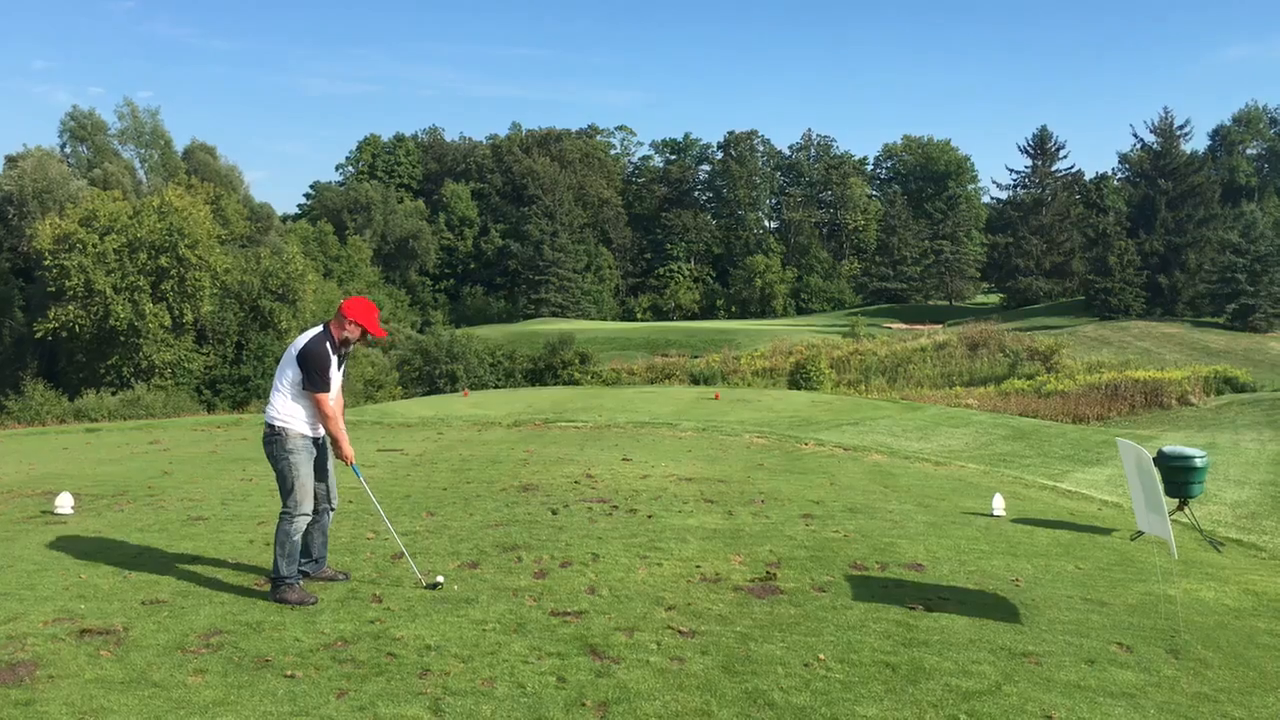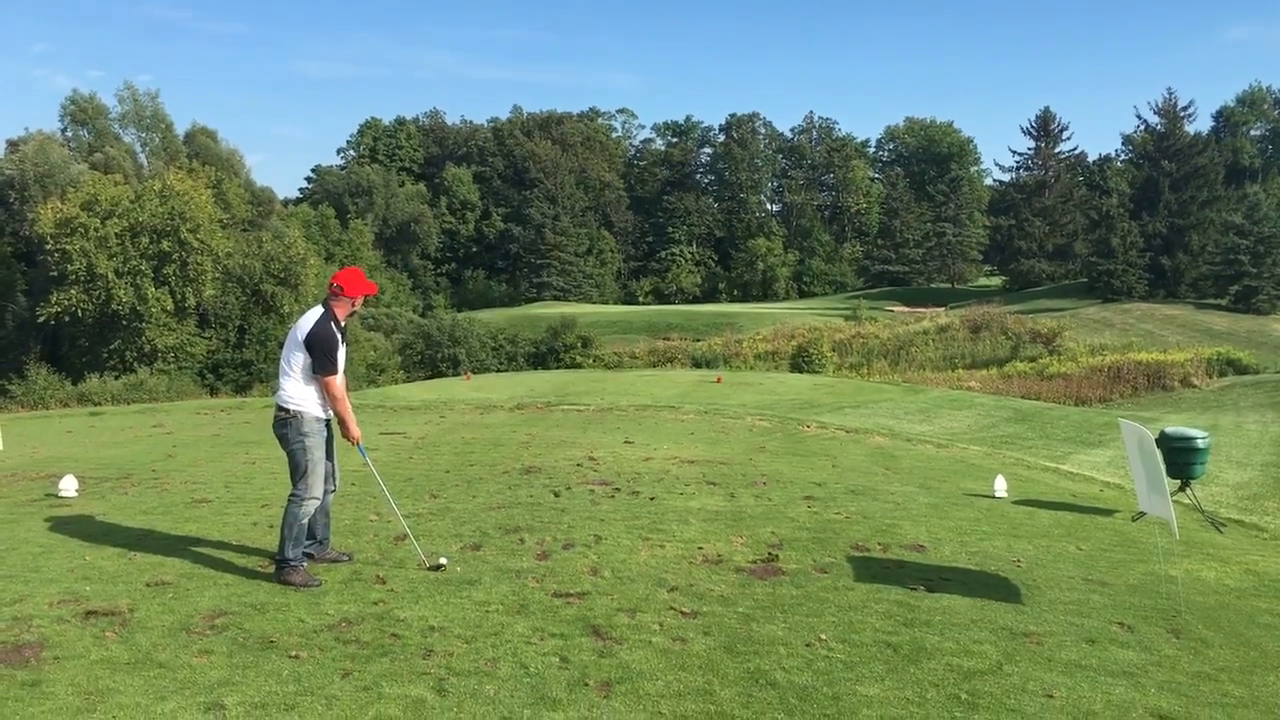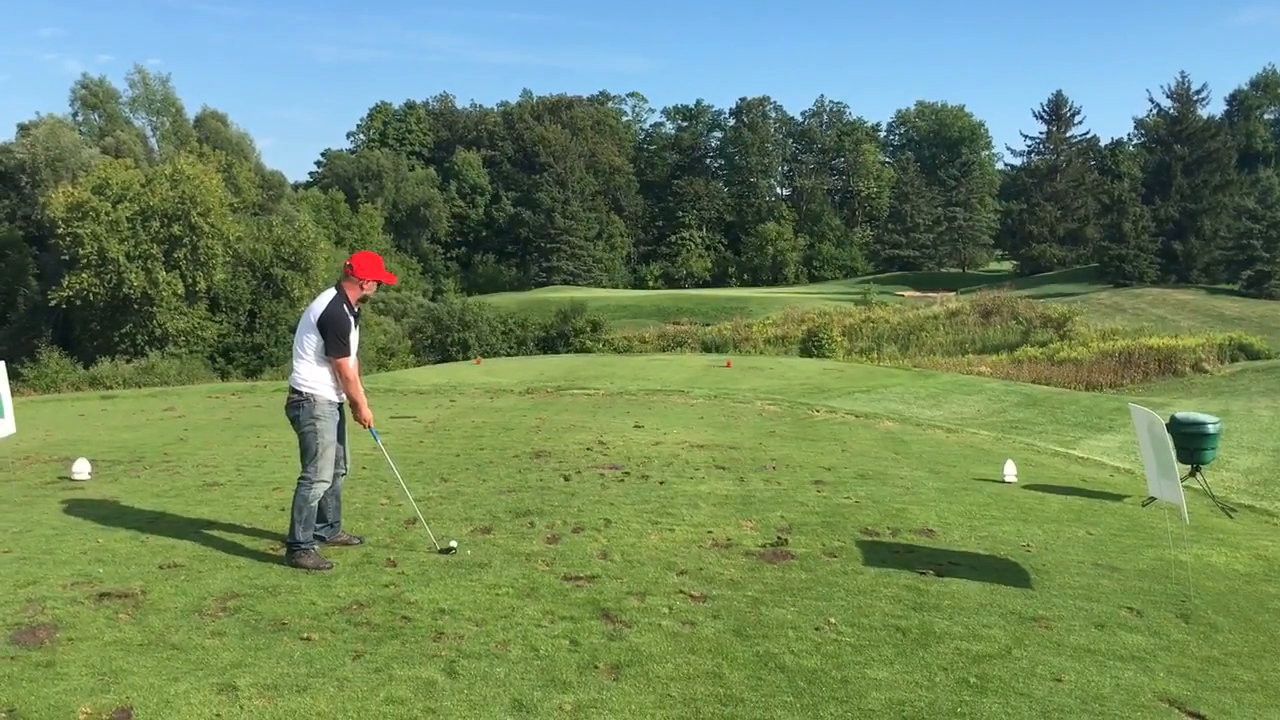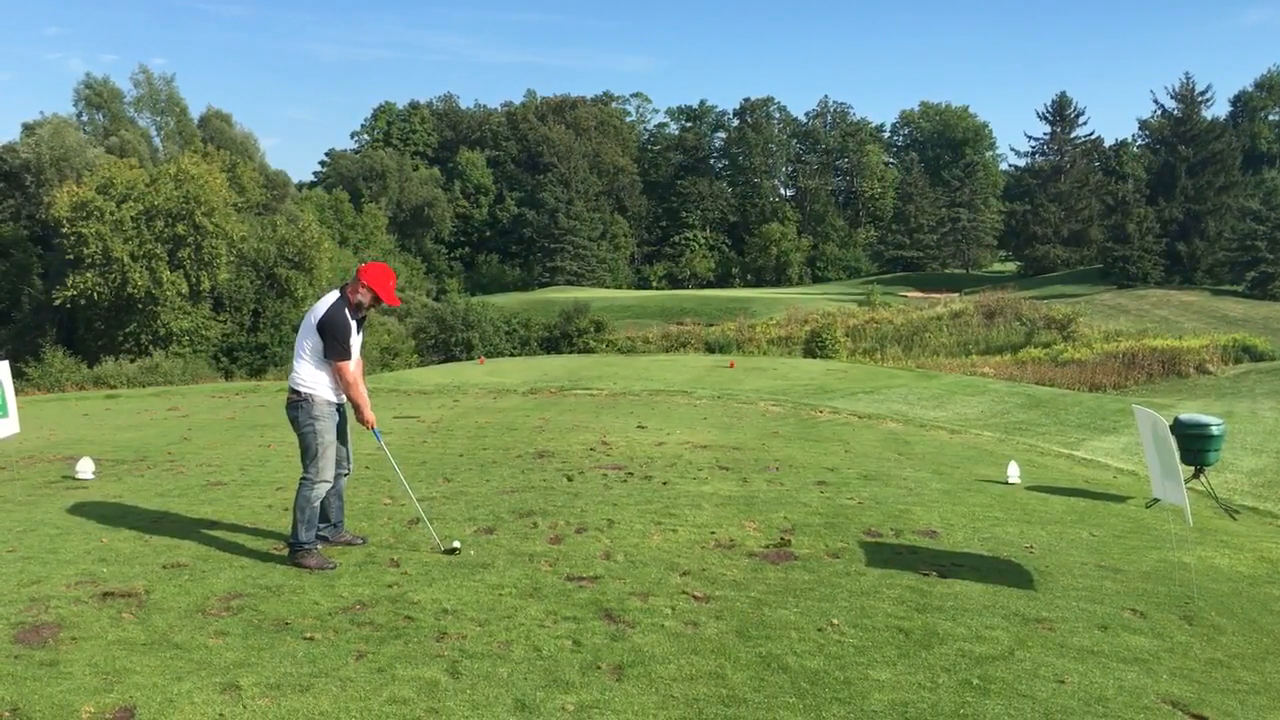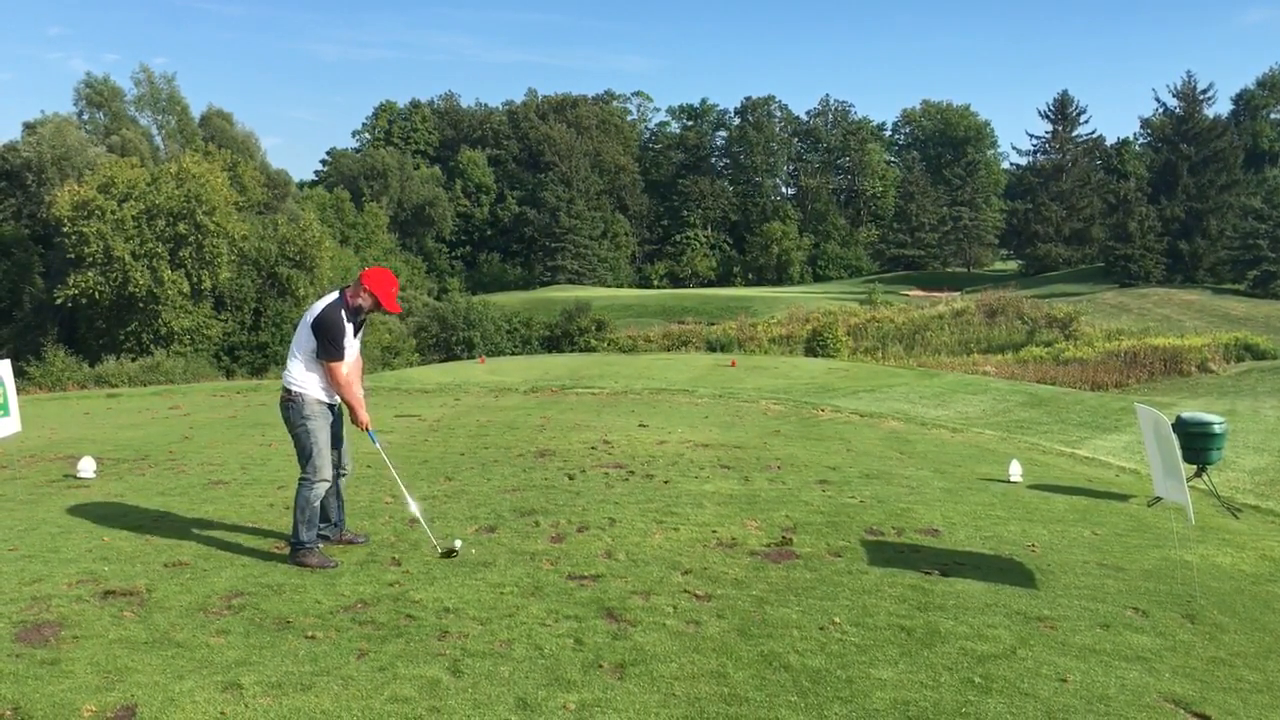
dt=0.7s
person 1, frame 1
left shoulder: (339, 347)
right shoulder: (315, 349)
left elbow: (335, 395)
right elbow: (324, 407)
left wrist: (341, 436)
right wrist: (342, 444)
left hip: (313, 435)
right hip: (289, 435)
left knee: (324, 502)
right knee: (299, 509)
left ankle: (312, 564)
right ankle: (284, 583)
person 1, frame 2
left shoulder: (330, 322)
right shoulder: (322, 331)
left elbow: (337, 376)
right elbow: (331, 387)
left wrist: (347, 416)
right wrist: (348, 423)
left hip: (316, 417)
right hip: (300, 419)
left knee: (326, 484)
right knee: (308, 492)
left ankle: (316, 546)
right ankle: (288, 565)
person 1, frame 3
left shoulder: (345, 306)
right shoulder: (335, 313)
left elbow: (350, 361)
right elbow: (344, 370)
left wrist: (360, 400)
right wrist: (361, 406)
left hip: (328, 400)
right hip: (313, 402)
left knee: (336, 469)
right knee: (317, 475)
left ankle: (327, 530)
right ankle: (299, 548)
person 1, frame 4
left shoulder: (354, 310)
right shoulder: (335, 316)
left elbow: (354, 358)
right elbow: (344, 374)
left wrist: (363, 399)
right wrist: (363, 408)
left hip: (331, 401)
right hip: (312, 402)
left knee: (339, 468)
right knee: (319, 475)
left ankle: (330, 529)
right ankle: (301, 547)
person 1, frame 5
left shoulder: (355, 312)
right shoulder: (331, 316)
left elbow: (354, 357)
right elbow: (335, 374)
left wrist: (359, 398)
right wrist: (356, 409)
left hip: (327, 400)
right hip: (305, 400)
left knee: (337, 467)
right knee: (318, 474)
left ankle: (331, 529)
right ankle: (303, 547)
